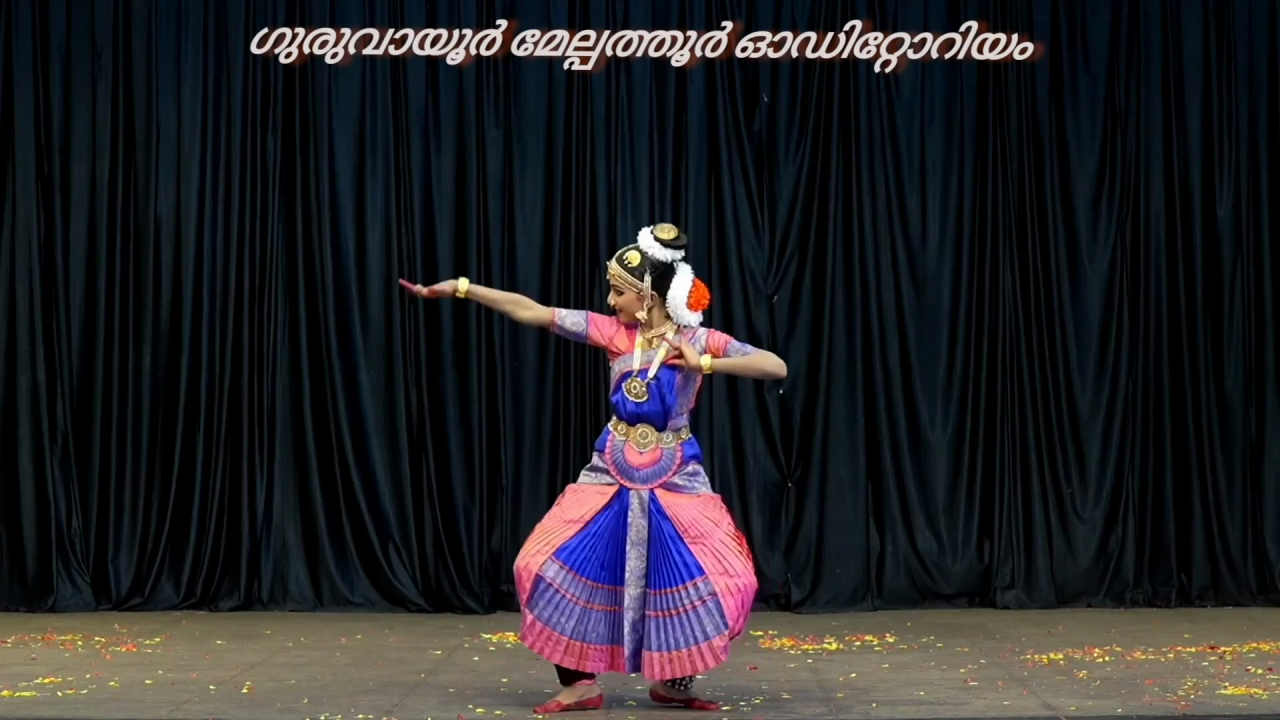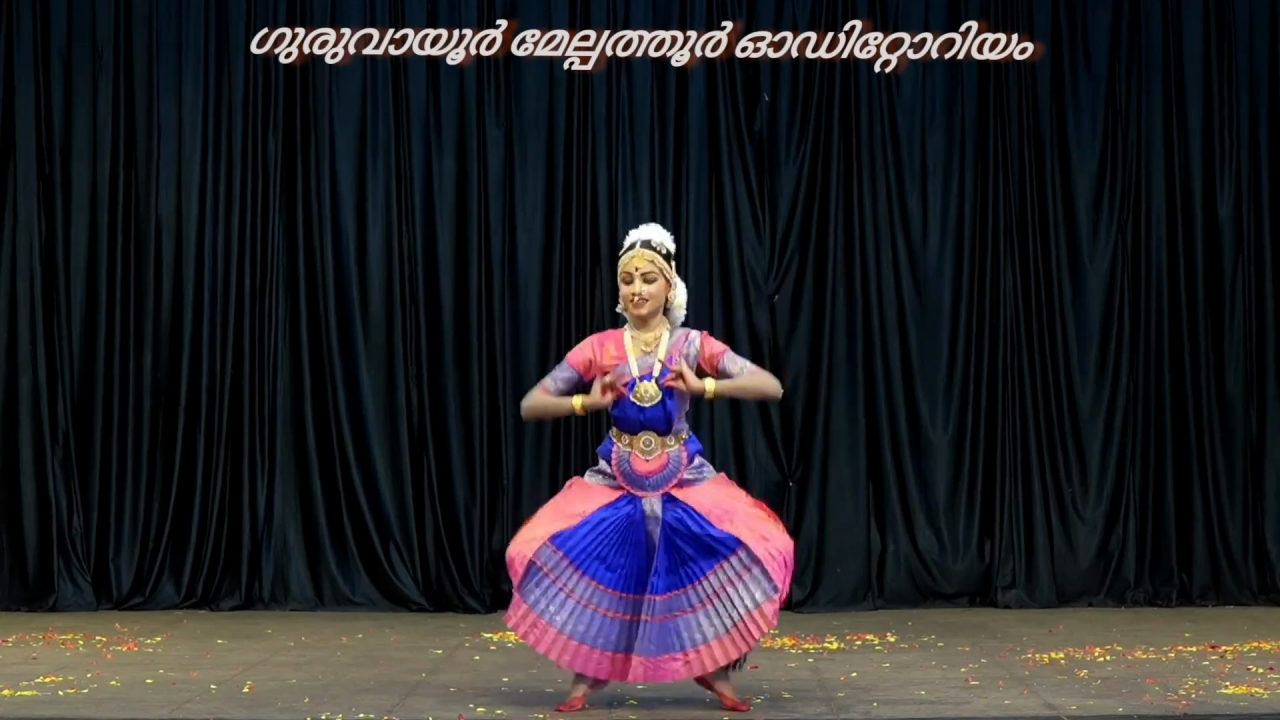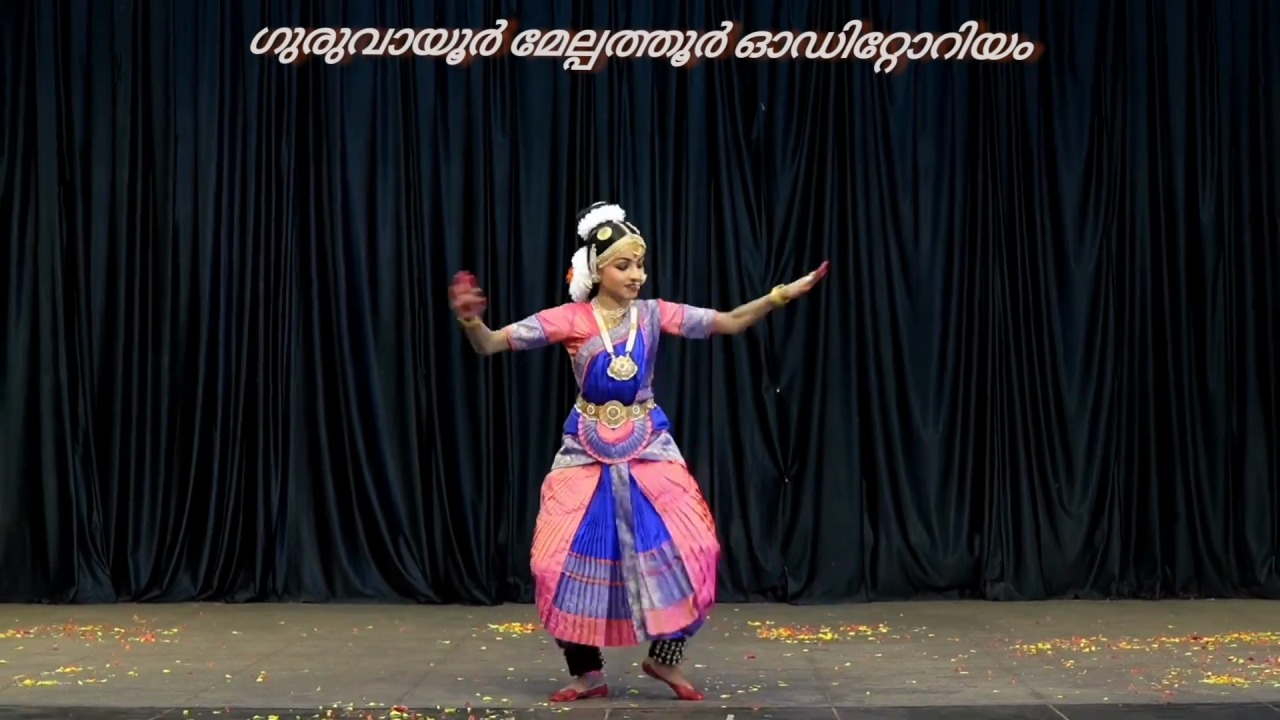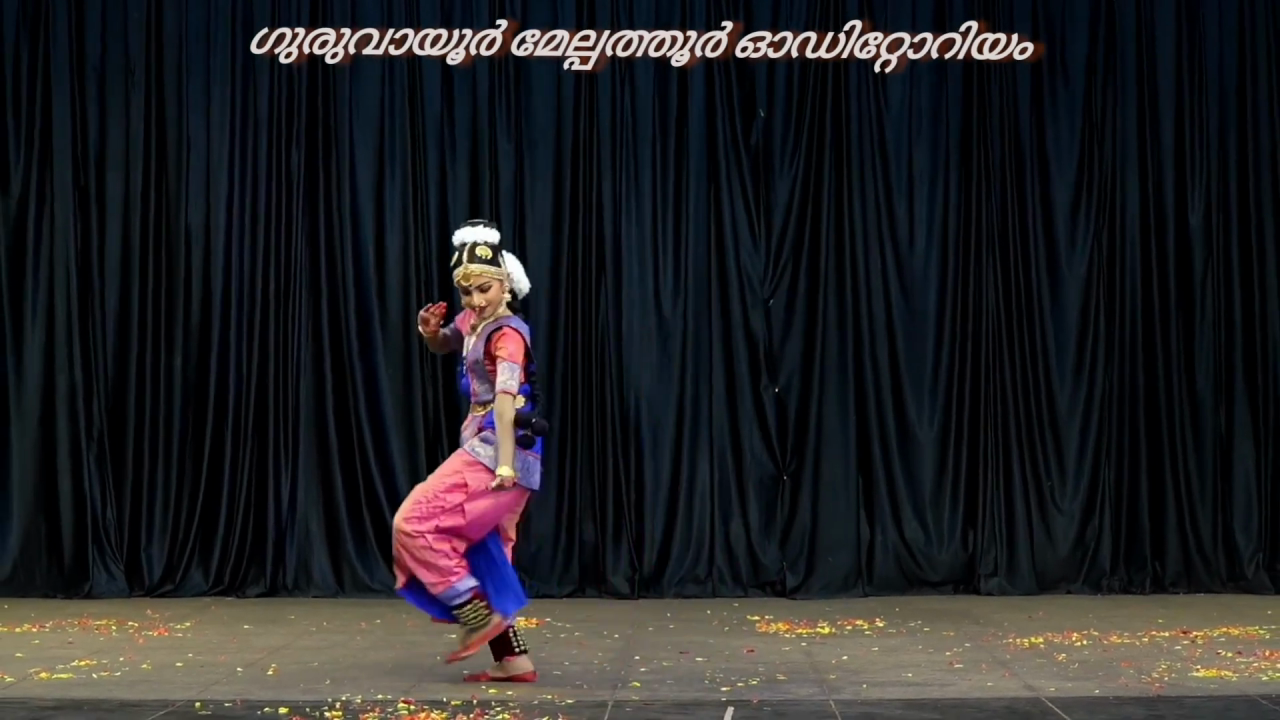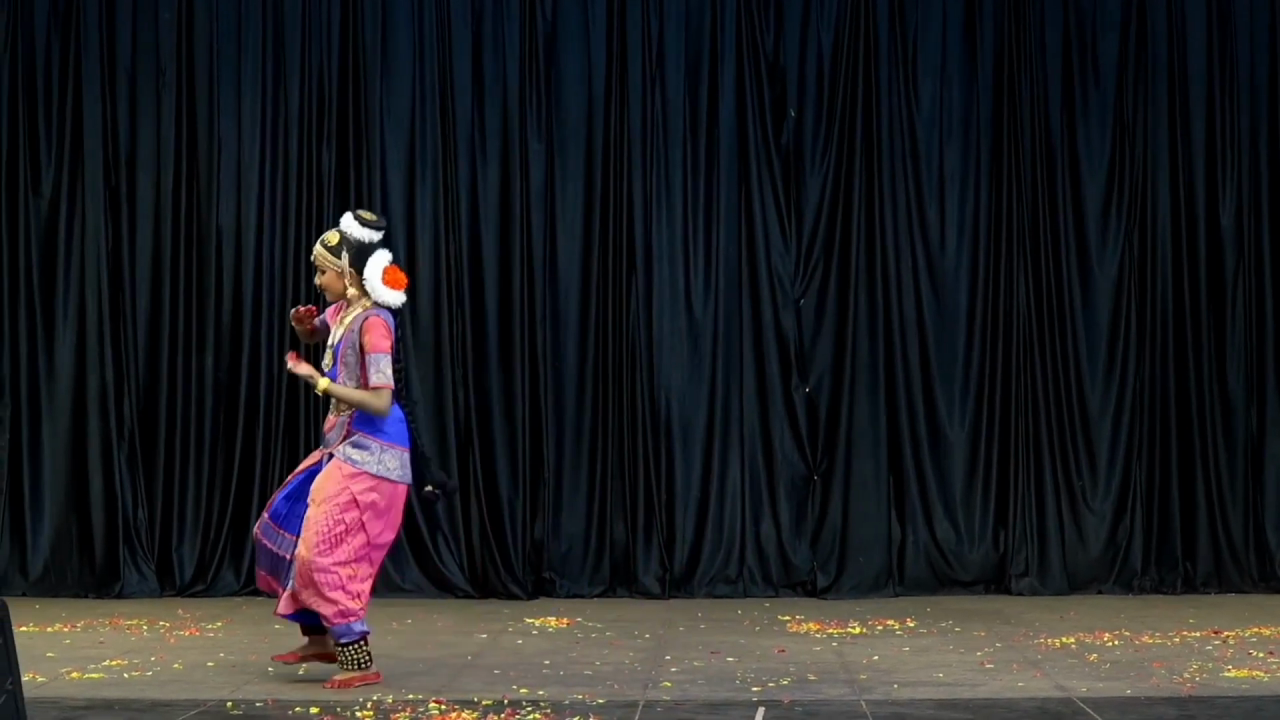
dt=1s
person 1, frame 1
left shoulder: (700, 341)
right shoulder: (614, 332)
left elbow: (776, 367)
right elbow: (533, 312)
left wrist: (702, 363)
right wrist: (460, 288)
left hip: (675, 479)
right hip: (611, 474)
left knee: (720, 580)
right knee: (552, 565)
left ankle: (673, 682)
right ankle: (581, 681)
person 1, frame 2
left shoulder: (694, 346)
right shoulder: (598, 348)
left elbow: (772, 388)
right elbow: (530, 406)
left wrist: (703, 386)
right wrist: (586, 402)
left hip: (684, 479)
right hip: (615, 480)
left knee: (763, 550)
right knee: (539, 555)
left ankle: (712, 670)
right ankle: (590, 672)
person 1, frame 3
left shoulder: (657, 313)
right shoulder: (571, 318)
left elbow: (730, 323)
right elbow: (490, 344)
left wrist: (785, 293)
right wrist: (469, 318)
left hip: (648, 450)
right hip: (586, 453)
left knee: (689, 550)
right knee: (558, 560)
left ankle: (665, 658)
right ankle: (587, 673)
person 1, frame 4
left shoulder: (507, 333)
right shoulder: (476, 318)
left elbow: (507, 400)
right elbow: (442, 346)
left wrist: (503, 464)
right wrist: (429, 328)
left hip: (498, 449)
right hip: (487, 446)
left knee: (416, 524)
right knee: (482, 553)
left ankle: (481, 617)
right ankle: (512, 659)
person 1, frame 5
left shoulder: (375, 324)
right shoulder: (341, 311)
left elbow: (380, 401)
right elbow: (310, 334)
left wrist: (318, 381)
right wrist: (303, 323)
left hip: (372, 452)
right hip: (342, 448)
left knee: (324, 554)
right knee: (280, 530)
left ankle: (362, 664)
right ankle: (322, 637)
